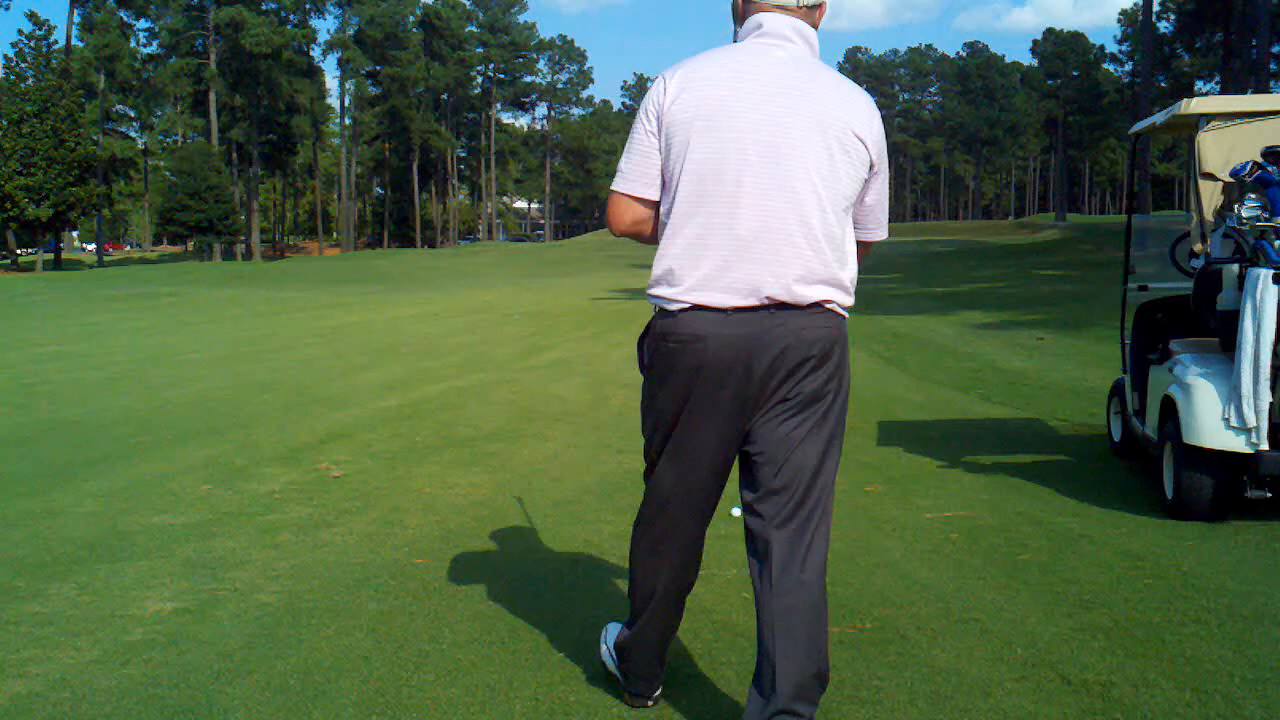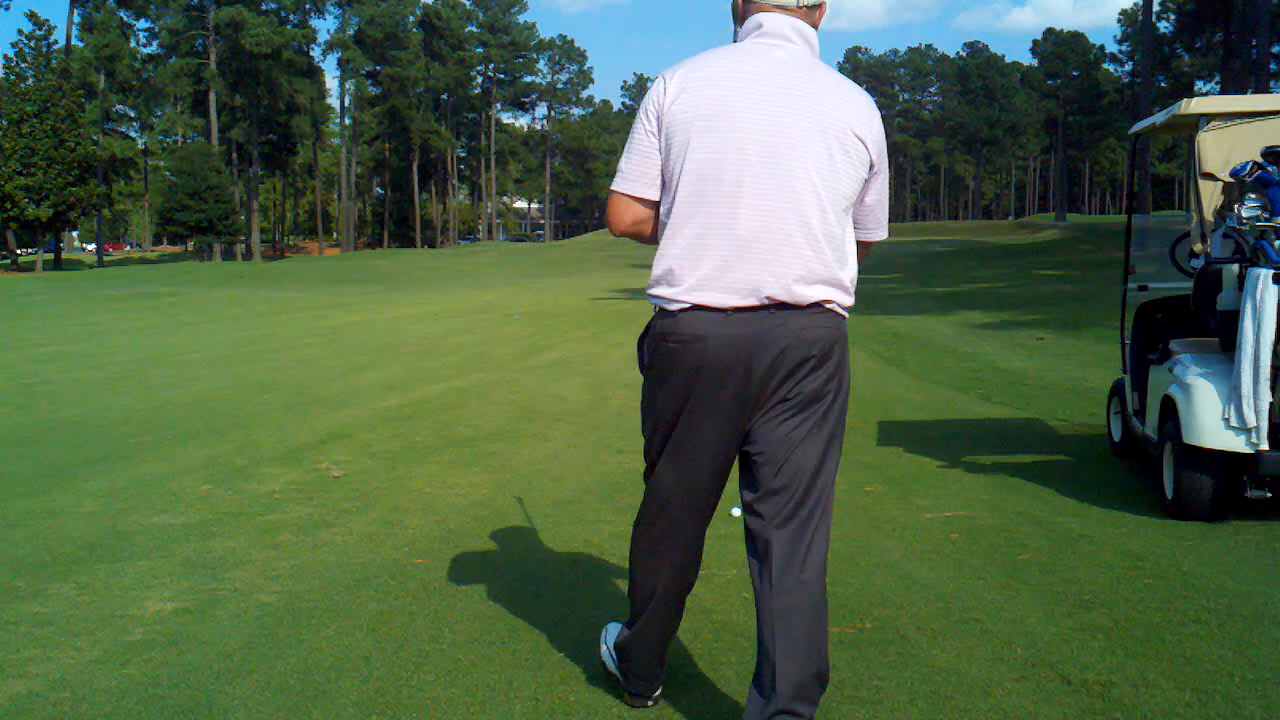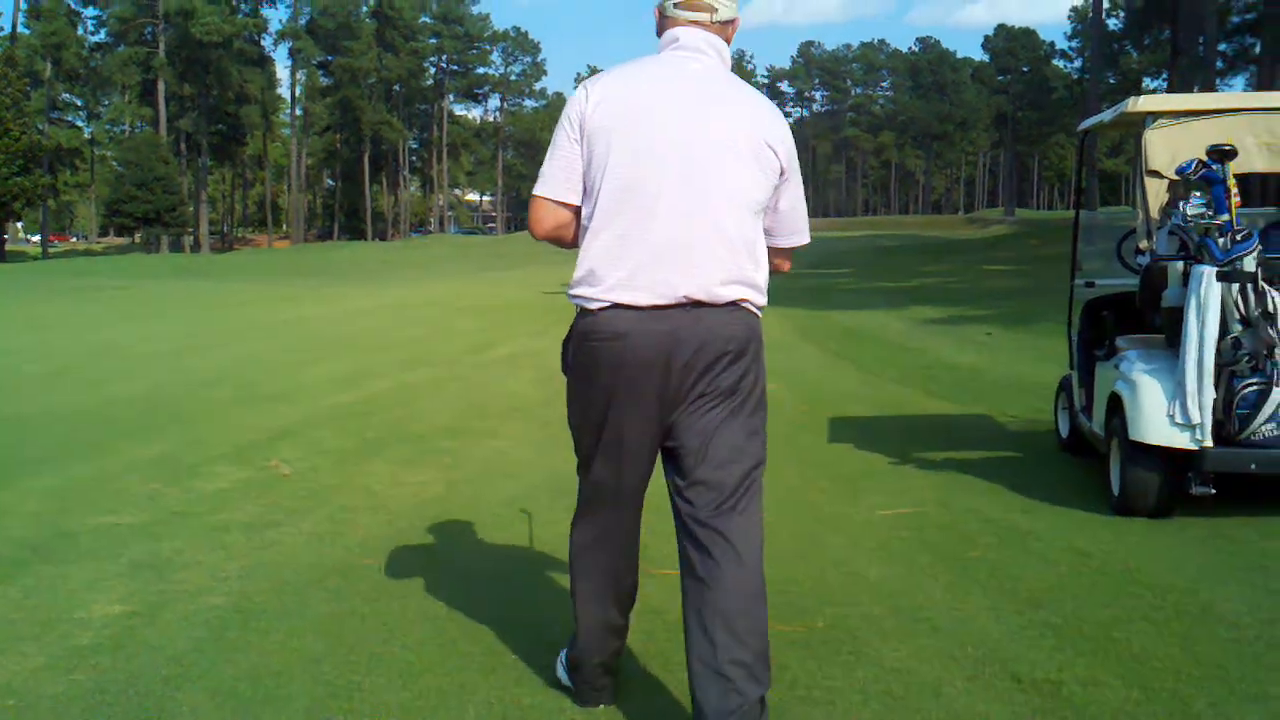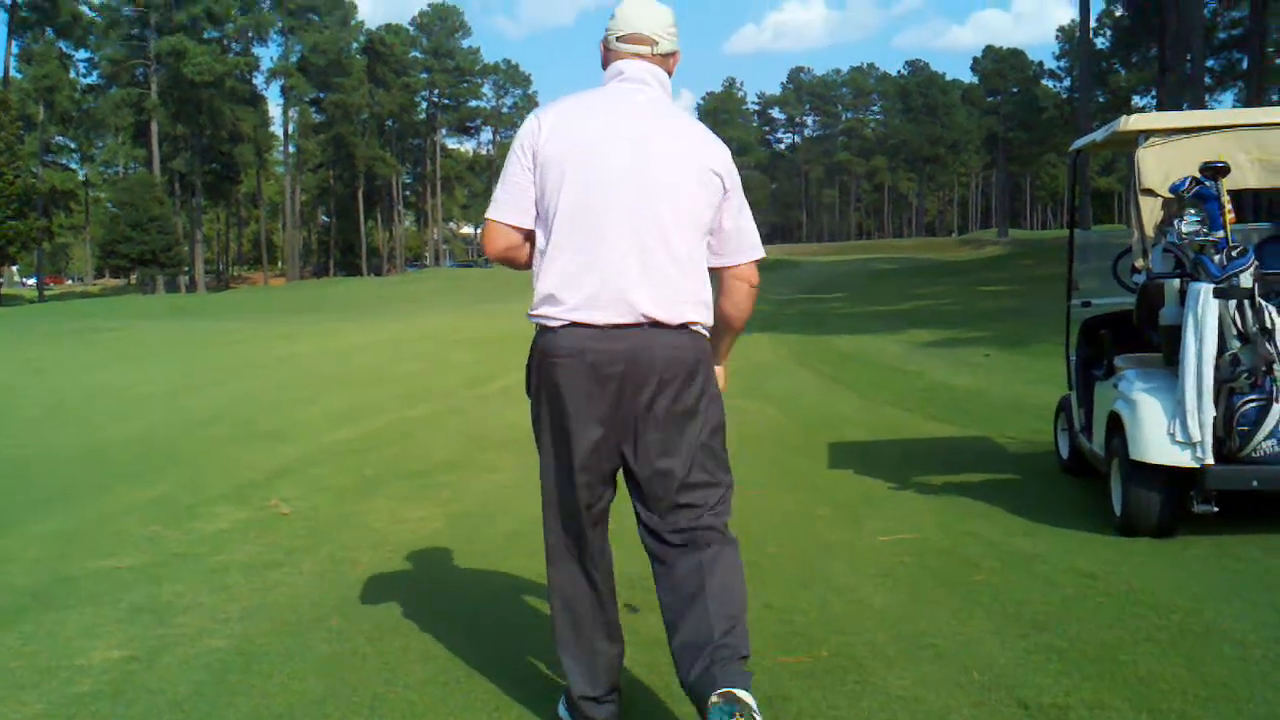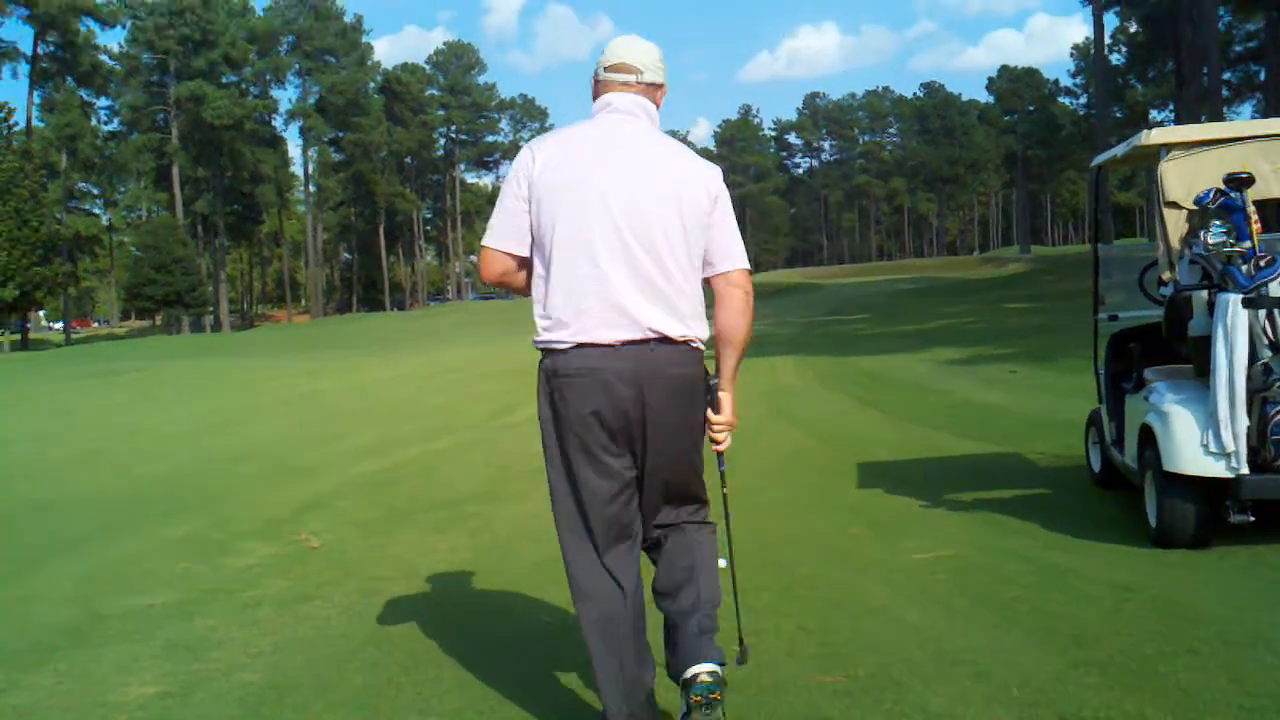
dt=0.2s
person 1, frame 1
left shoulder: (679, 84)
right shoulder: (855, 105)
left elbow: (626, 217)
right elbow: (863, 241)
left hip: (694, 333)
right hip: (808, 337)
left knee: (673, 512)
right knee: (794, 535)
person 1, frame 2
left shoulder: (679, 85)
right shoulder: (855, 107)
left elbow: (625, 216)
right elbow: (863, 242)
left hip: (695, 334)
right hip: (807, 339)
left knee: (673, 512)
right knee: (794, 538)
person 1, frame 3
left shoulder: (598, 95)
right shoulder: (765, 118)
left elbow: (548, 222)
right elbow: (780, 251)
left hip: (615, 332)
right hip: (724, 339)
left knee: (605, 508)
right knee: (723, 531)
person 1, frame 4
left shoulder: (548, 125)
right shoulder: (706, 145)
left elbow: (500, 243)
right elbow: (741, 277)
right wrist: (718, 361)
left hip: (573, 350)
right hip: (677, 353)
left knee: (579, 527)
right knee: (695, 524)
person 1, frame 5
left shoulder: (541, 156)
right shoulder: (696, 169)
left elbow: (496, 269)
right elbow: (735, 288)
right wrist: (726, 390)
left hip: (580, 372)
right hip: (674, 367)
left knee: (599, 546)
right knee: (678, 521)
right ankle: (699, 659)
